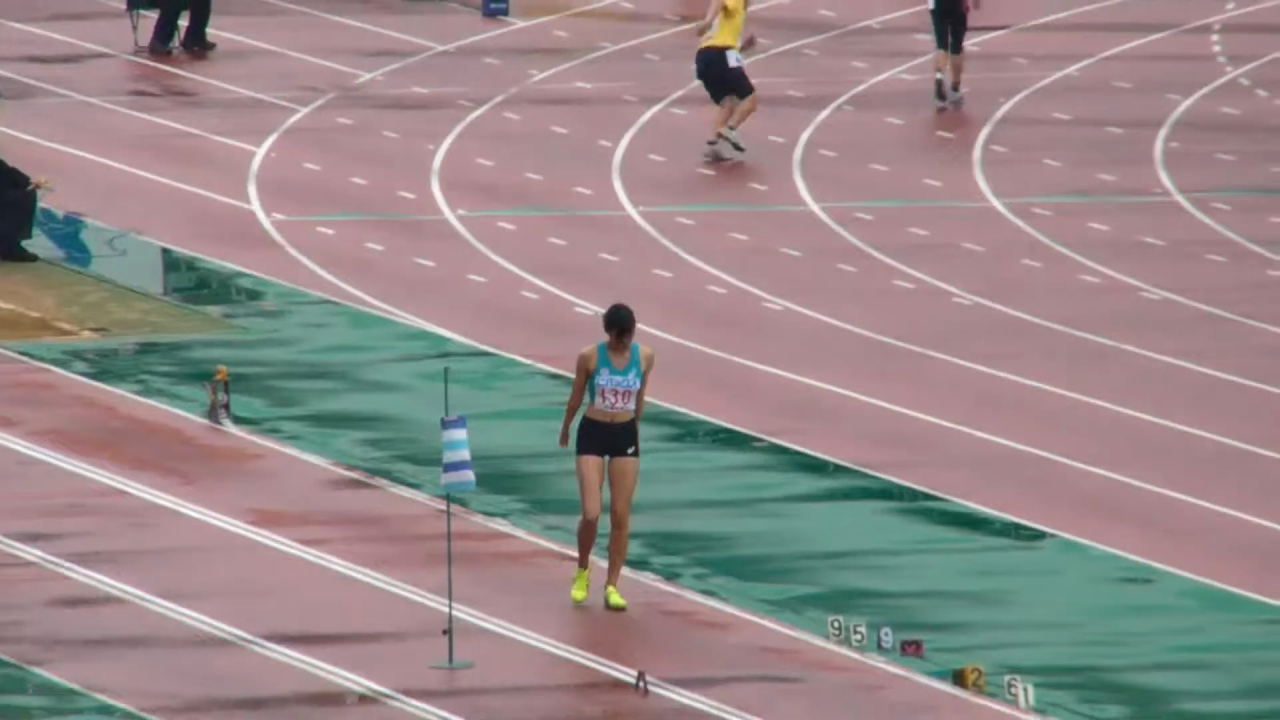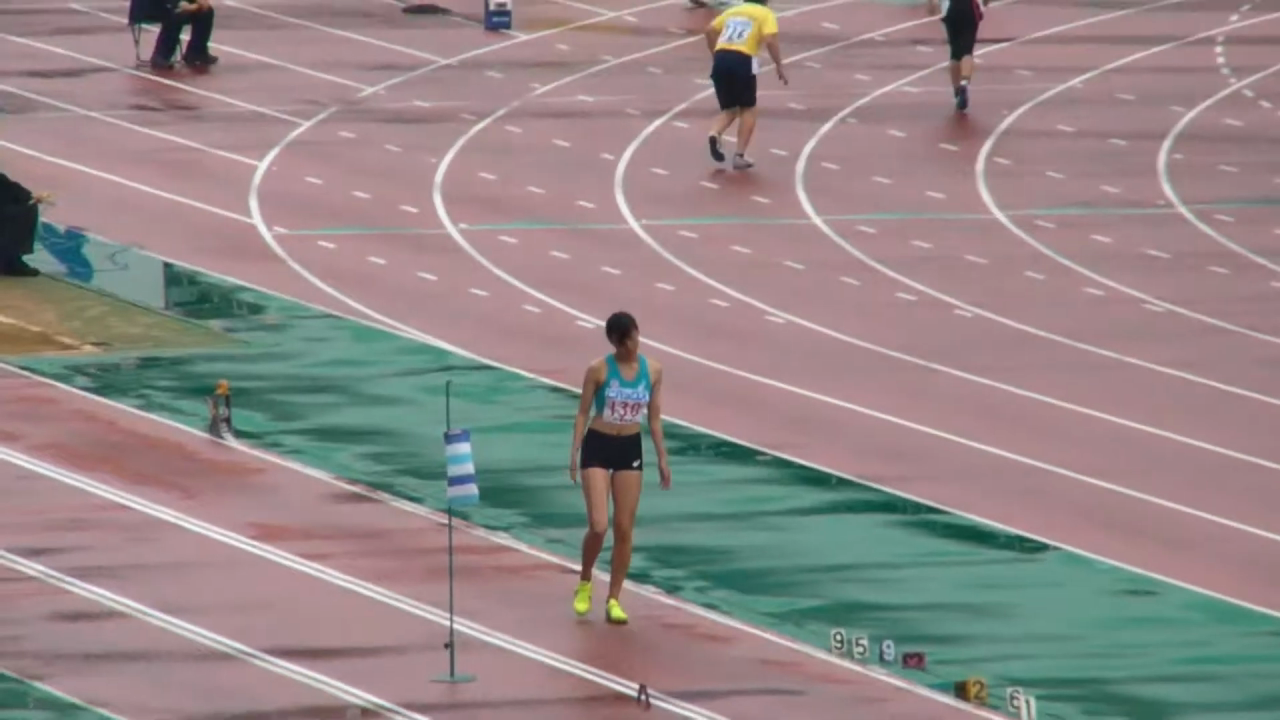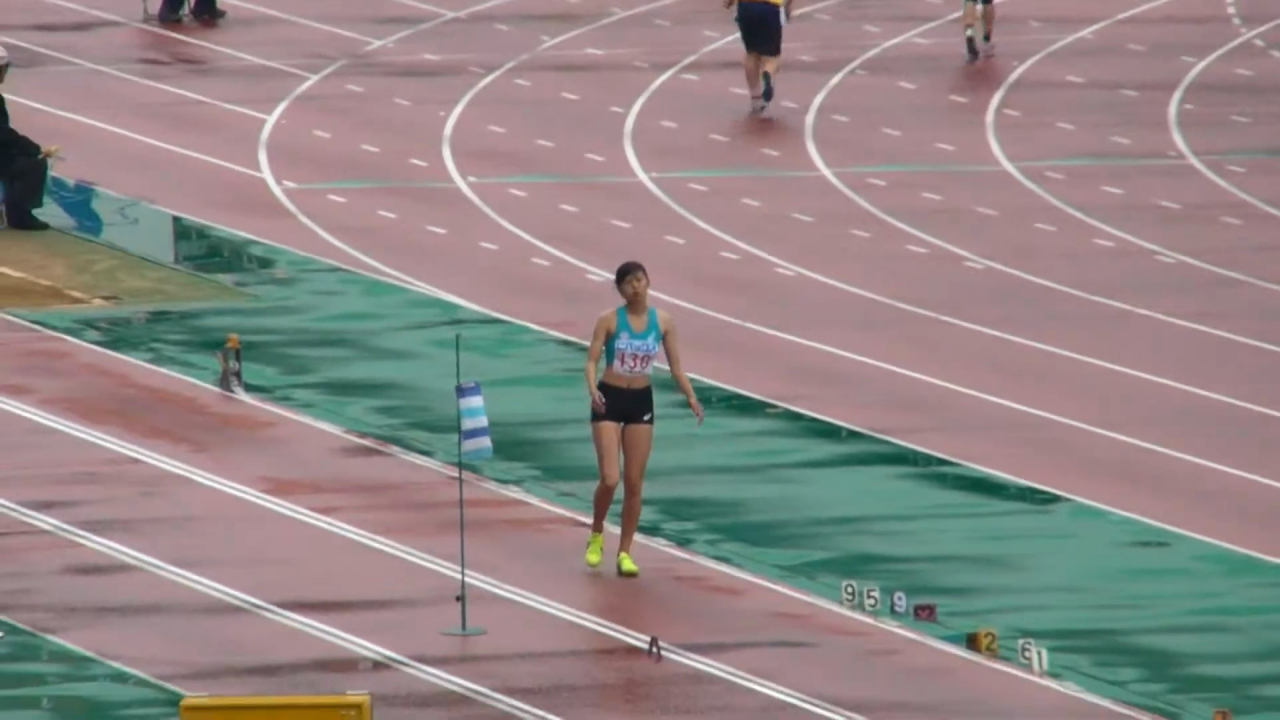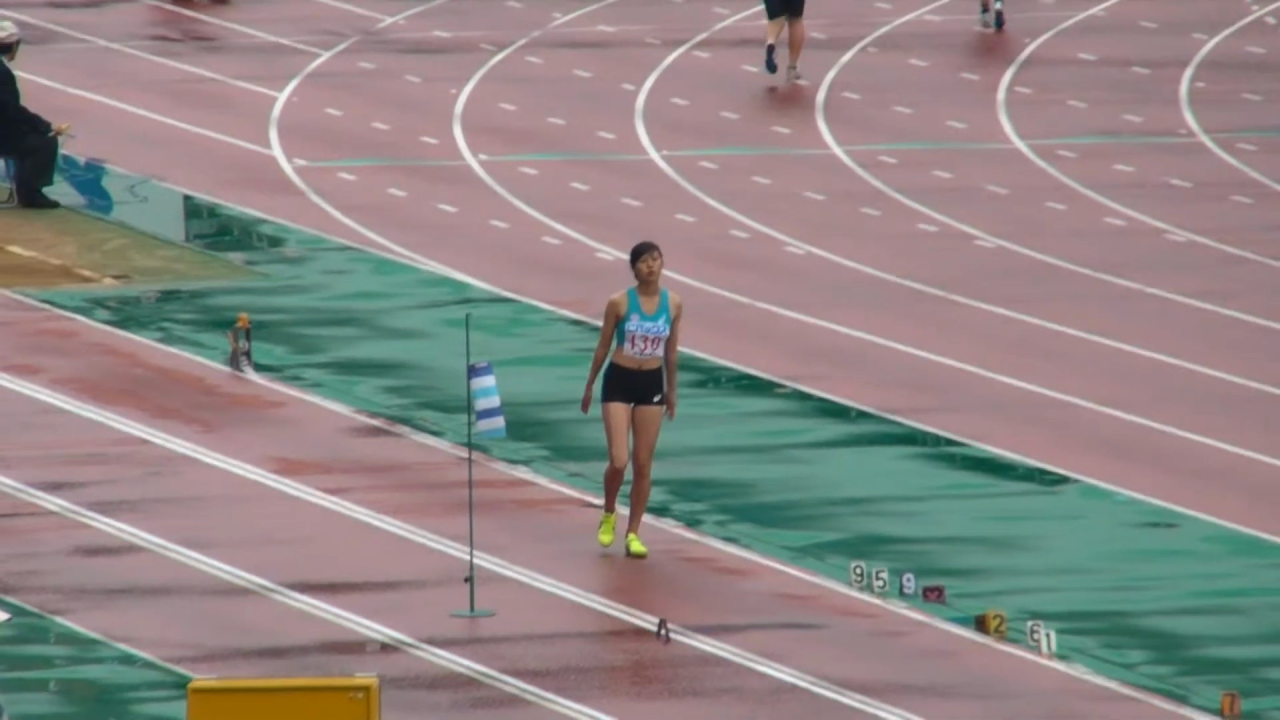
dt=0.3s
person 1, frame 1
left shoulder: (645, 356)
right shoulder: (589, 356)
right elbow: (576, 397)
right wrist: (565, 428)
left hip: (625, 435)
right hip: (592, 433)
left knee: (621, 515)
right knee: (591, 513)
left ankle: (612, 586)
right ankle: (582, 570)
person 1, frame 2
left shoulder: (653, 370)
right shoulder: (598, 369)
left elbow: (654, 419)
right elbow: (583, 413)
left wrist: (663, 459)
right wrist: (574, 453)
left hip: (631, 448)
right hip: (598, 447)
left knee: (625, 529)
right knee: (598, 526)
left ankle: (613, 599)
right ankle: (585, 583)
person 1, frame 3
left shoulder: (663, 321)
right shoulder: (608, 320)
left elbow: (675, 365)
right elbow: (592, 361)
left wrist: (691, 398)
right wrist: (592, 392)
left hip: (642, 401)
right hip: (609, 400)
left knee: (634, 482)
right knee: (609, 479)
left ankle: (624, 552)
right ankle: (595, 534)
person 1, frame 4
left shoulder: (673, 303)
right shoulder: (619, 302)
left elbow: (670, 350)
right elbow: (603, 346)
left wrist: (671, 391)
right wrist: (588, 386)
left hip: (651, 383)
right hip: (619, 380)
left knee: (643, 464)
right knee: (618, 462)
left ankle: (633, 533)
right ankle: (608, 515)
